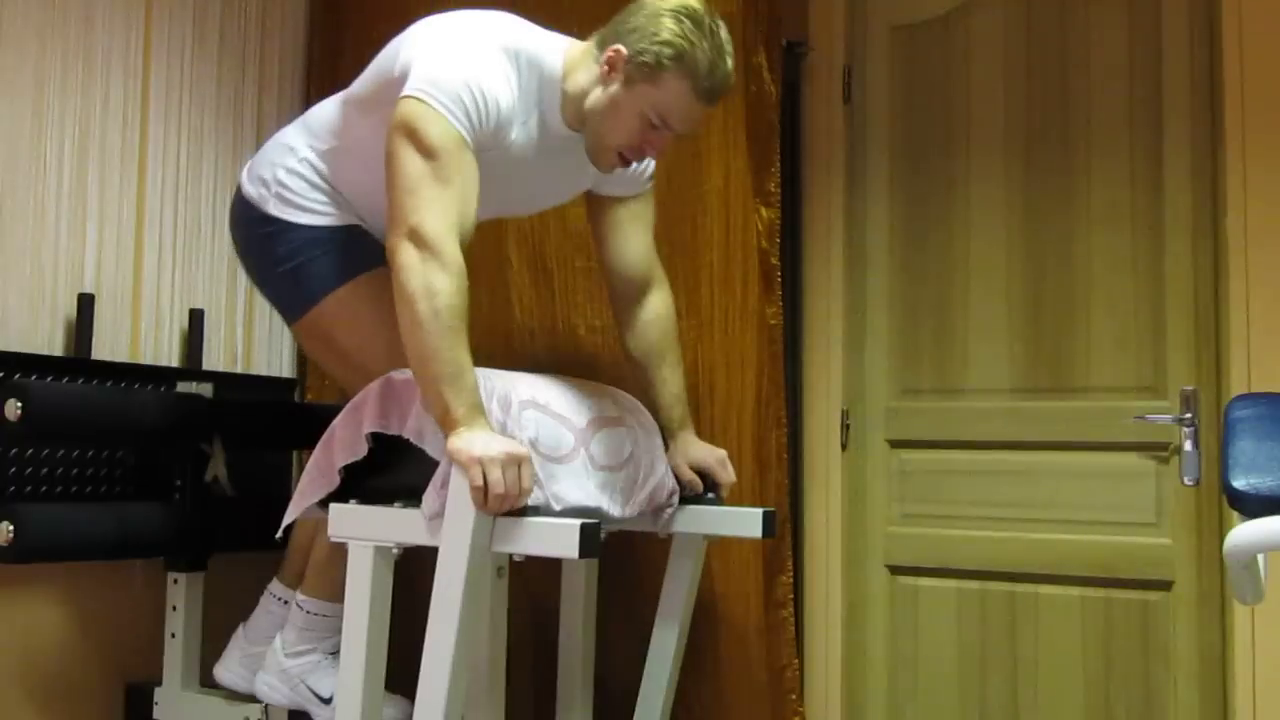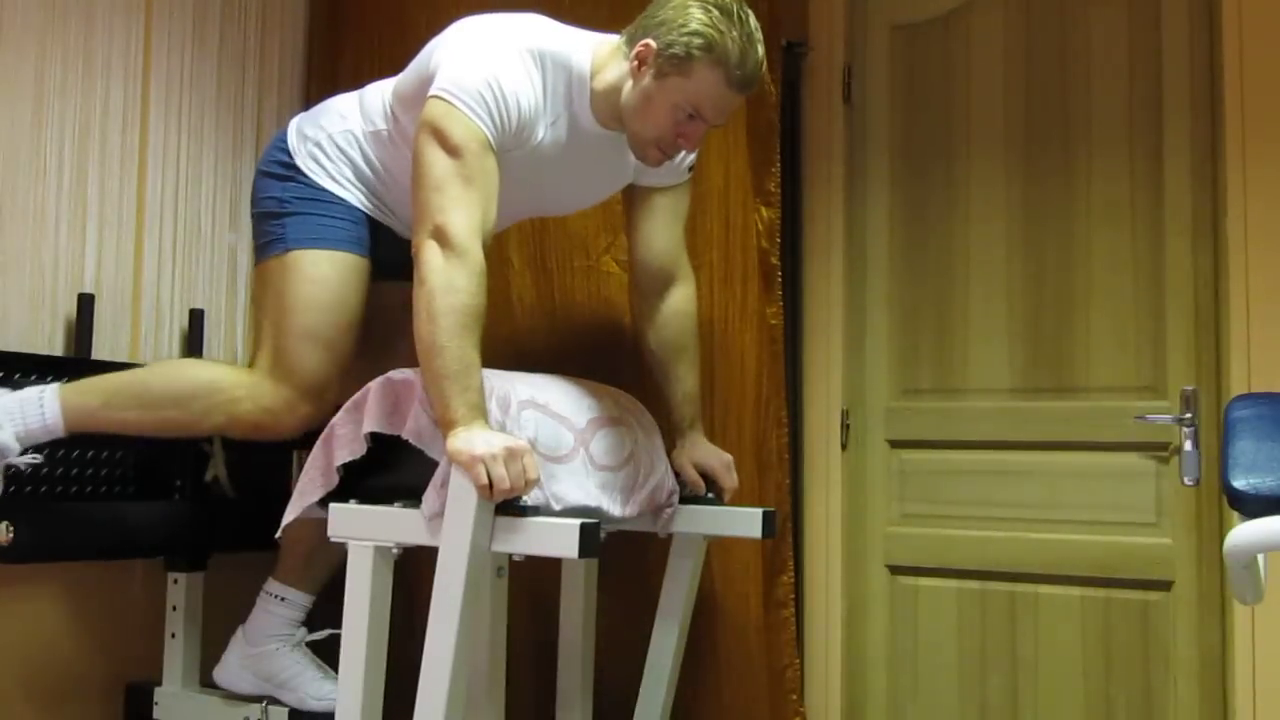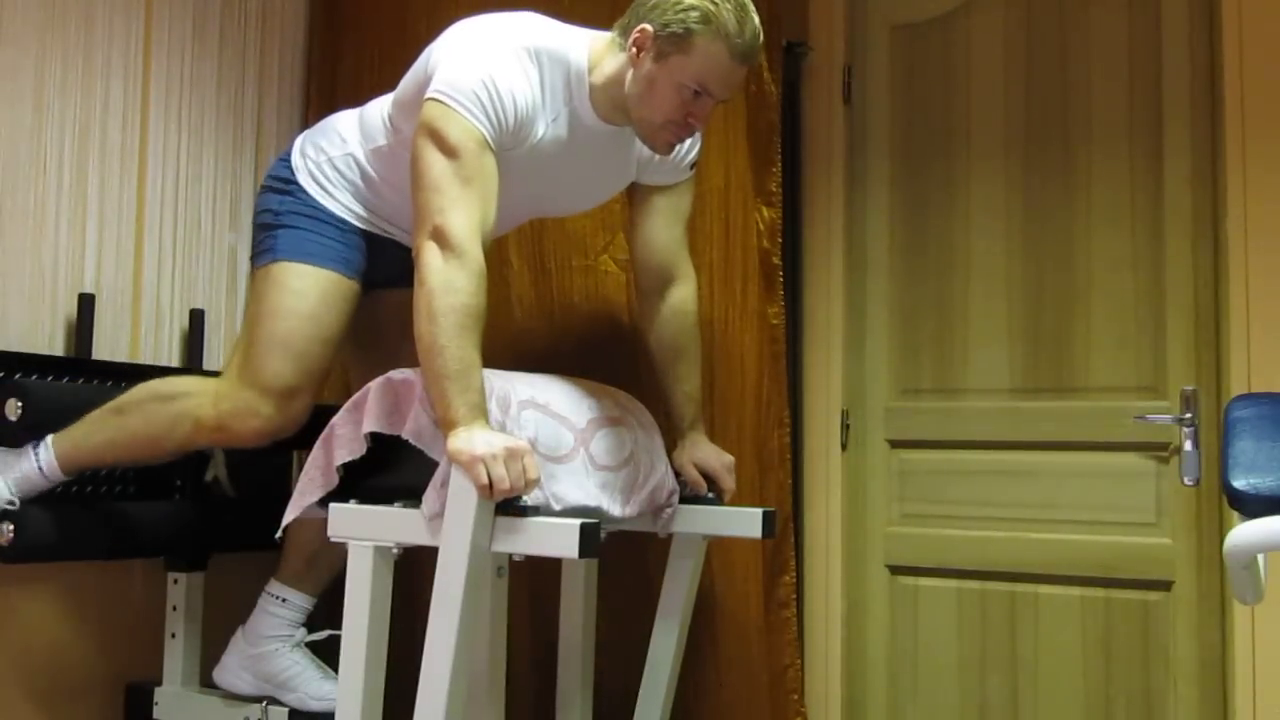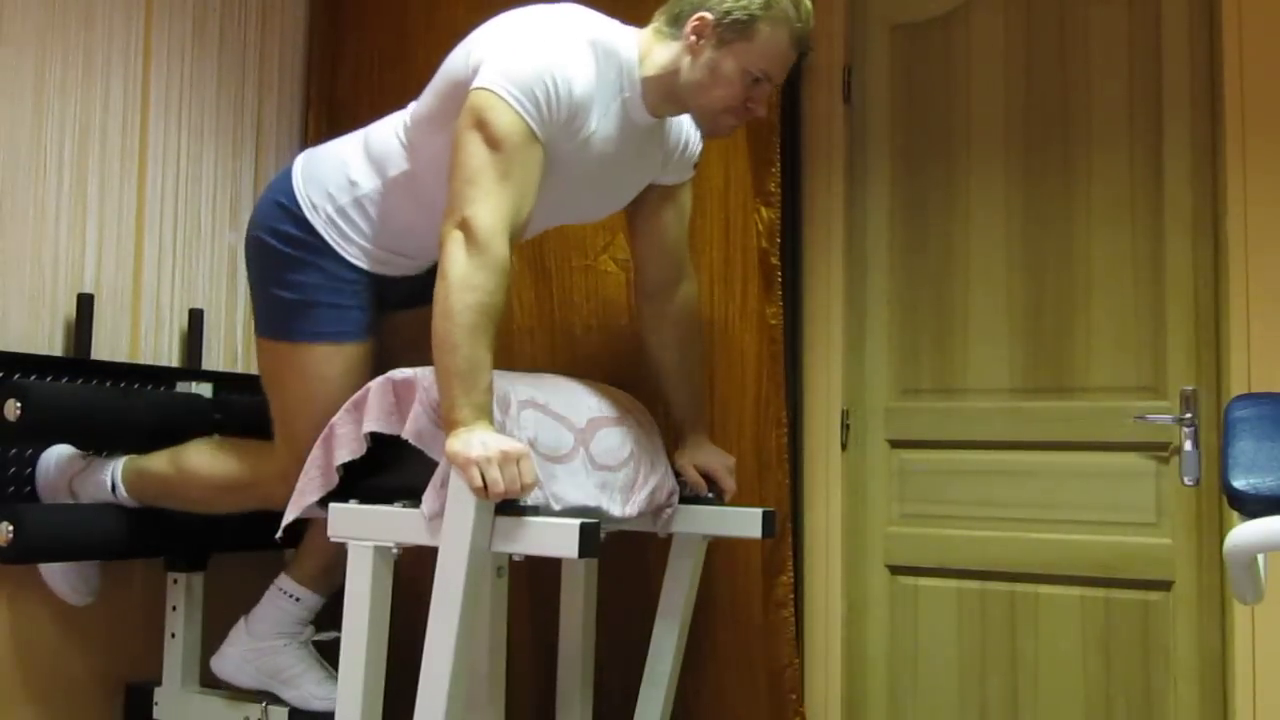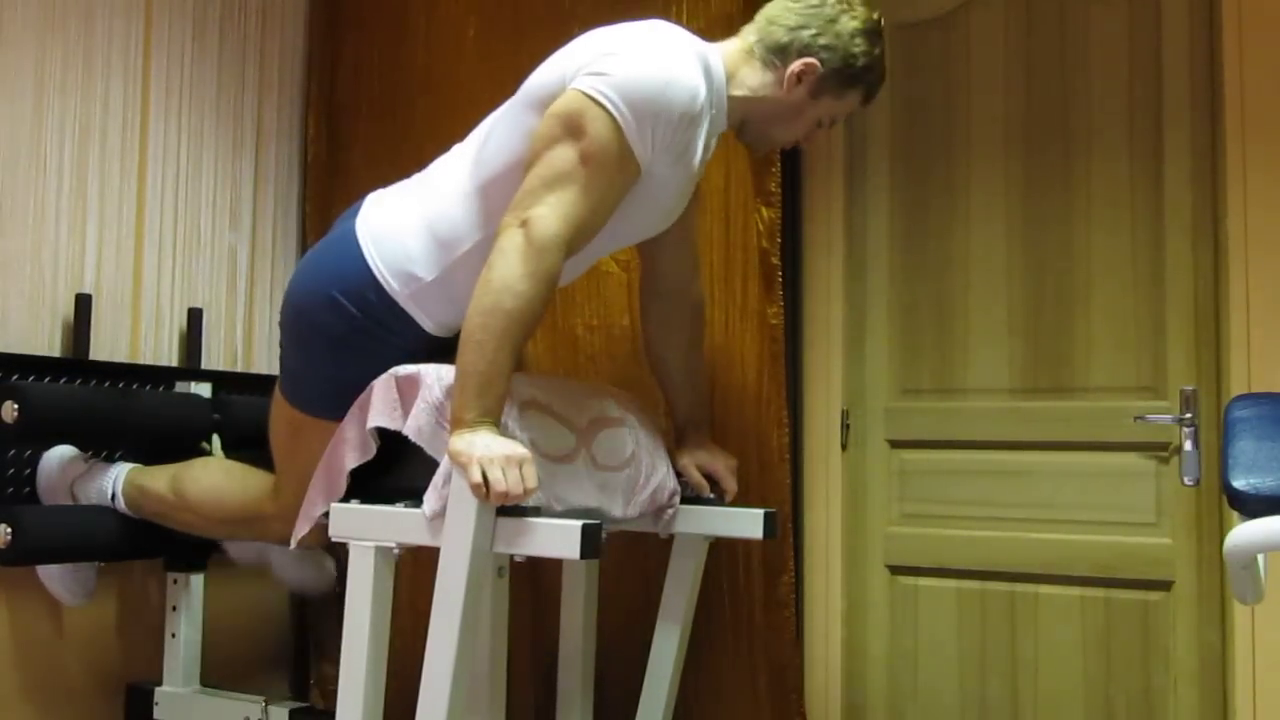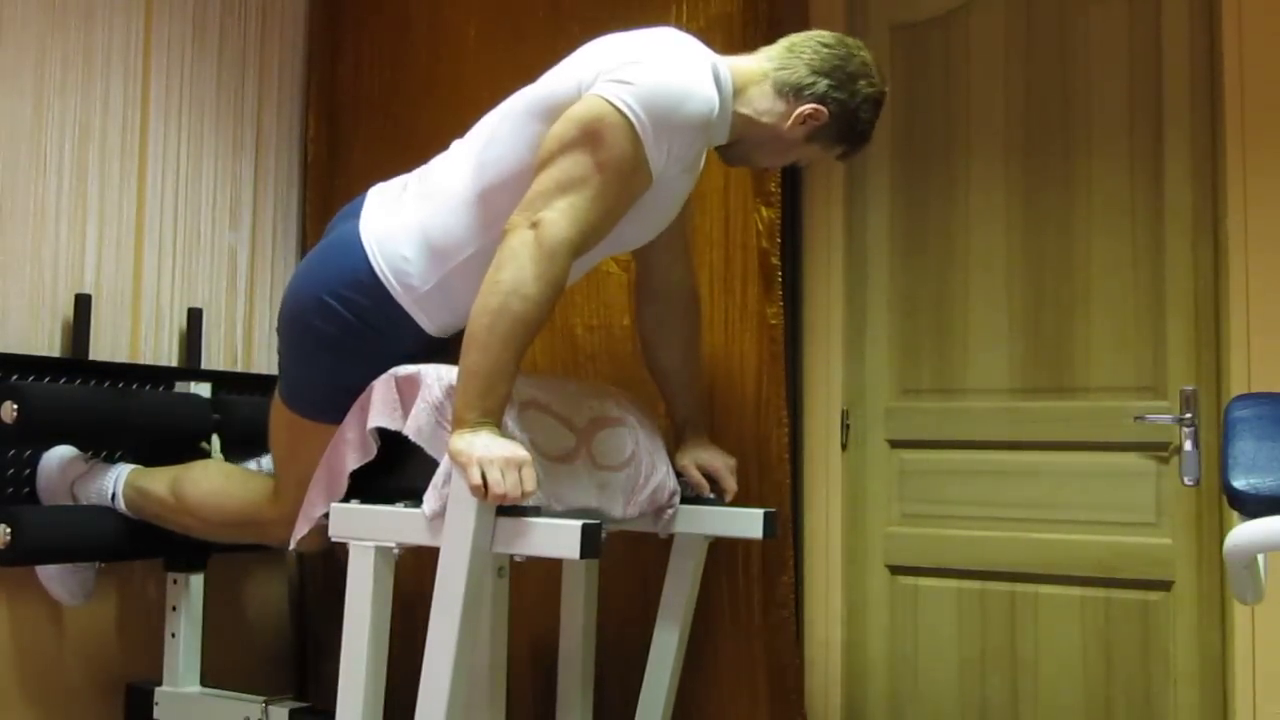
dt=0.7s
person 1, frame 1
left shoulder: (623, 142)
right shoulder: (471, 69)
left elbow: (641, 291)
right elbow: (426, 248)
left wrist: (678, 433)
right wrist: (466, 425)
left hip: (368, 228)
right hip: (295, 211)
right knee: (424, 413)
left ankle: (265, 641)
right ankle: (300, 654)
person 1, frame 2
left shoulder: (664, 135)
right shoulder: (499, 66)
left elbow: (665, 286)
right elbow: (449, 245)
left wrist: (689, 432)
right wrist: (464, 425)
left hip: (403, 223)
right hip: (327, 175)
right knee: (284, 400)
left ankle: (264, 643)
person 1, frame 3
left shoulder: (668, 138)
right shoulder: (495, 64)
left elbow: (668, 285)
right elbow: (450, 246)
left wrist: (689, 432)
right wrist: (465, 424)
left hip: (412, 240)
right hip: (330, 194)
right knee: (258, 407)
left ankle: (266, 643)
person 1, frame 4
left shoulder: (675, 136)
left elbow: (667, 288)
right elbow: (477, 237)
left wrist: (690, 434)
right wrist: (466, 424)
left hip: (409, 258)
right hip: (321, 229)
right knee: (305, 469)
left ankle: (268, 639)
right ankle: (88, 477)
person 1, frame 5
left shoulder: (697, 110)
right shoulder: (653, 76)
left elbow: (672, 290)
right elbow: (531, 239)
left wrist: (692, 433)
right wrist: (472, 428)
left hip: (424, 301)
right hip: (366, 294)
right knee: (298, 511)
left ankle: (286, 541)
right ankle: (90, 482)
person 1, frame 6
left shoulder: (687, 112)
right shoulder: (672, 88)
left elbow: (667, 286)
right elbow: (539, 239)
left wrist: (689, 431)
right wrist: (475, 427)
left hip: (407, 273)
right hip: (366, 295)
right knee: (299, 517)
left ankle: (280, 458)
right ankle: (96, 481)
